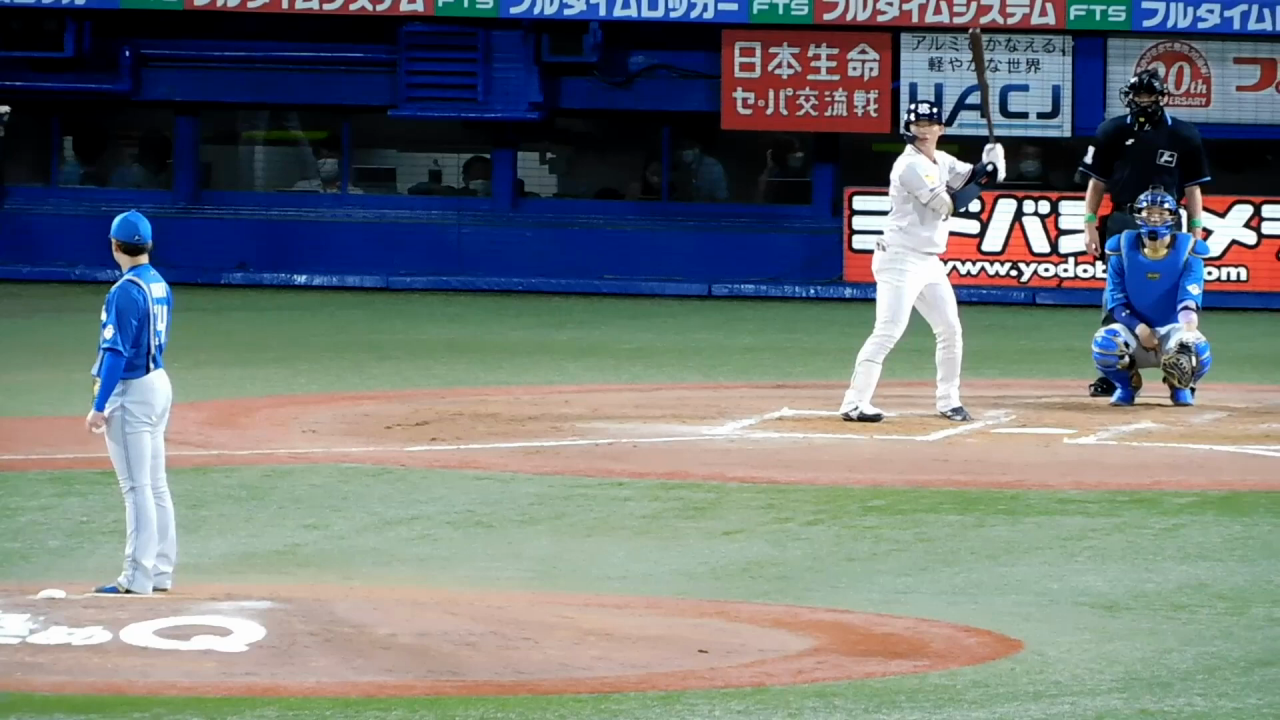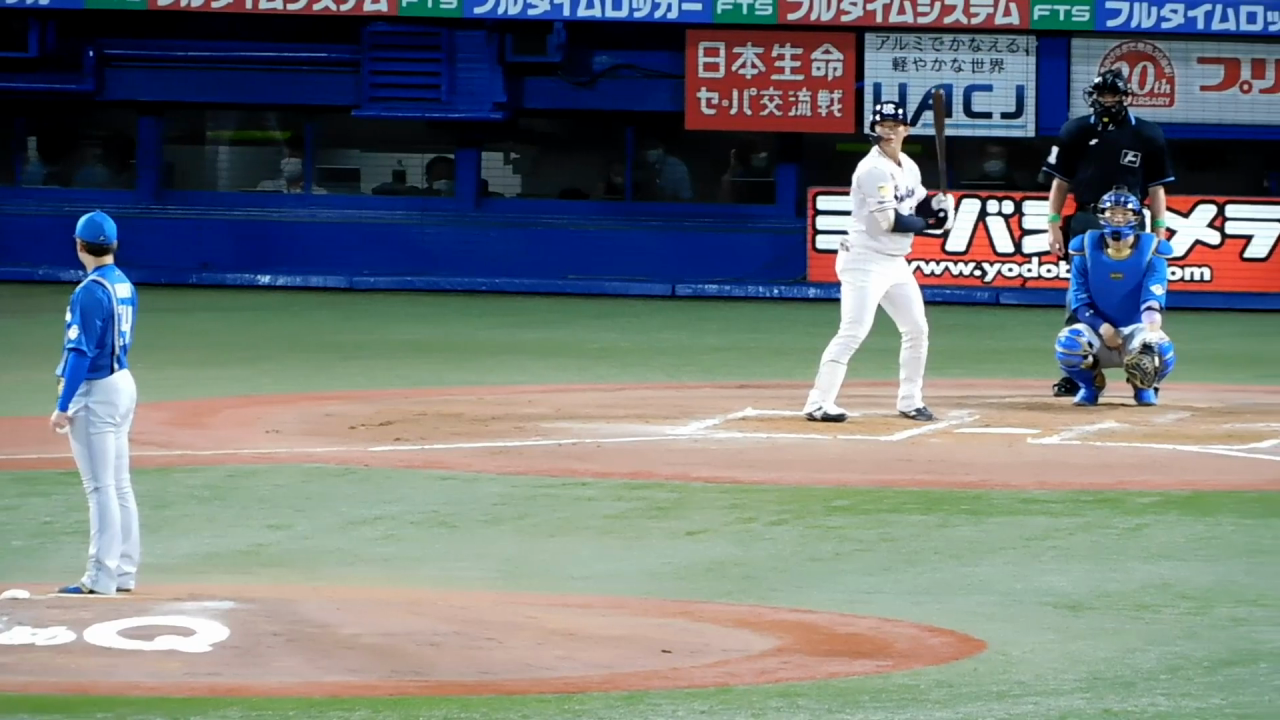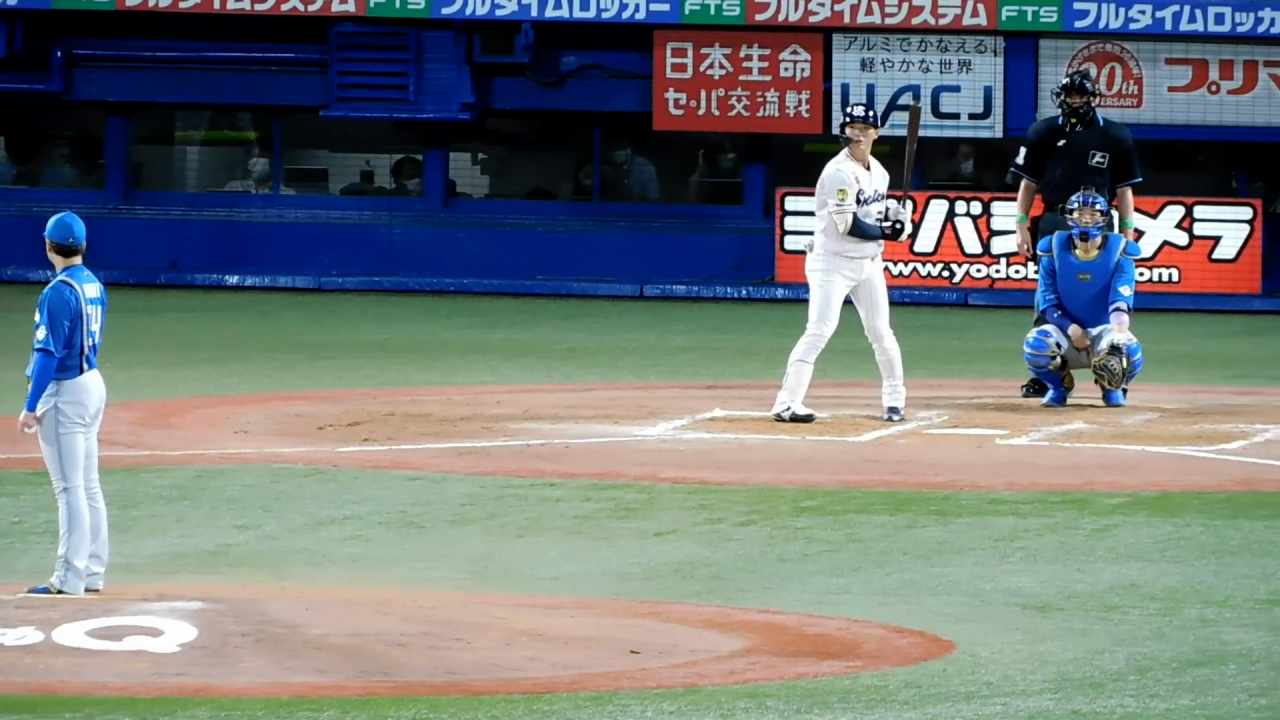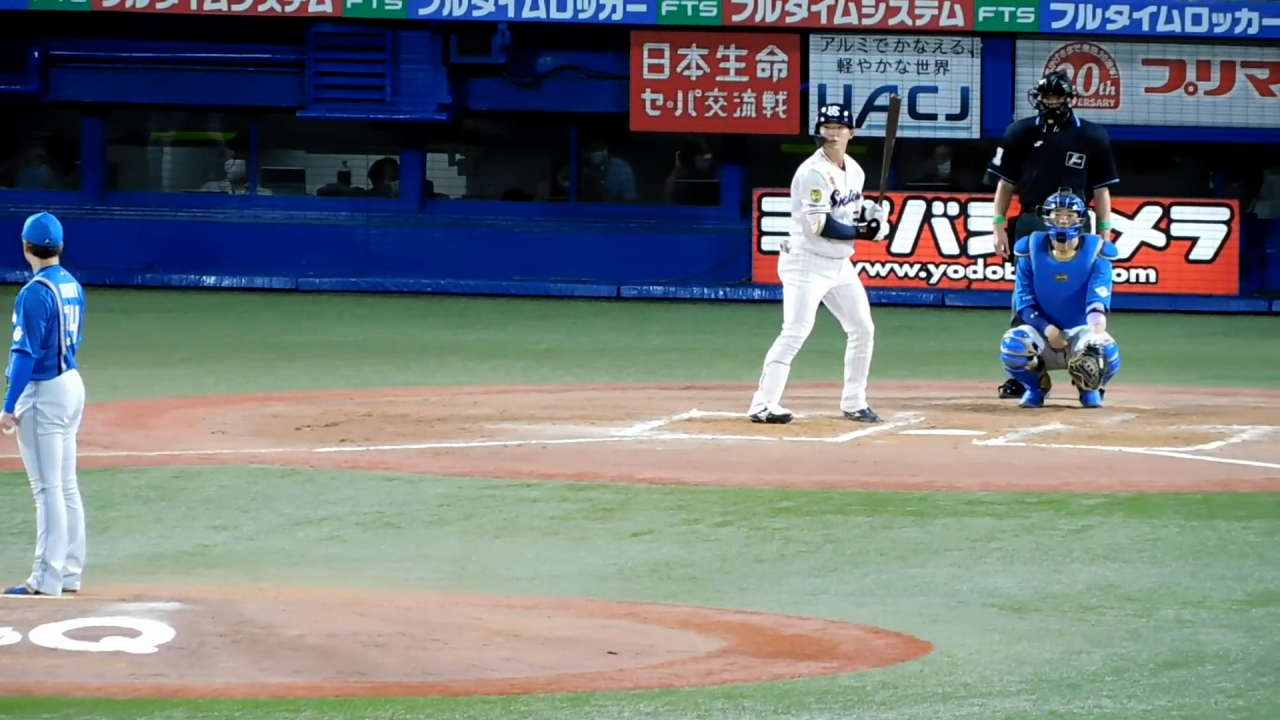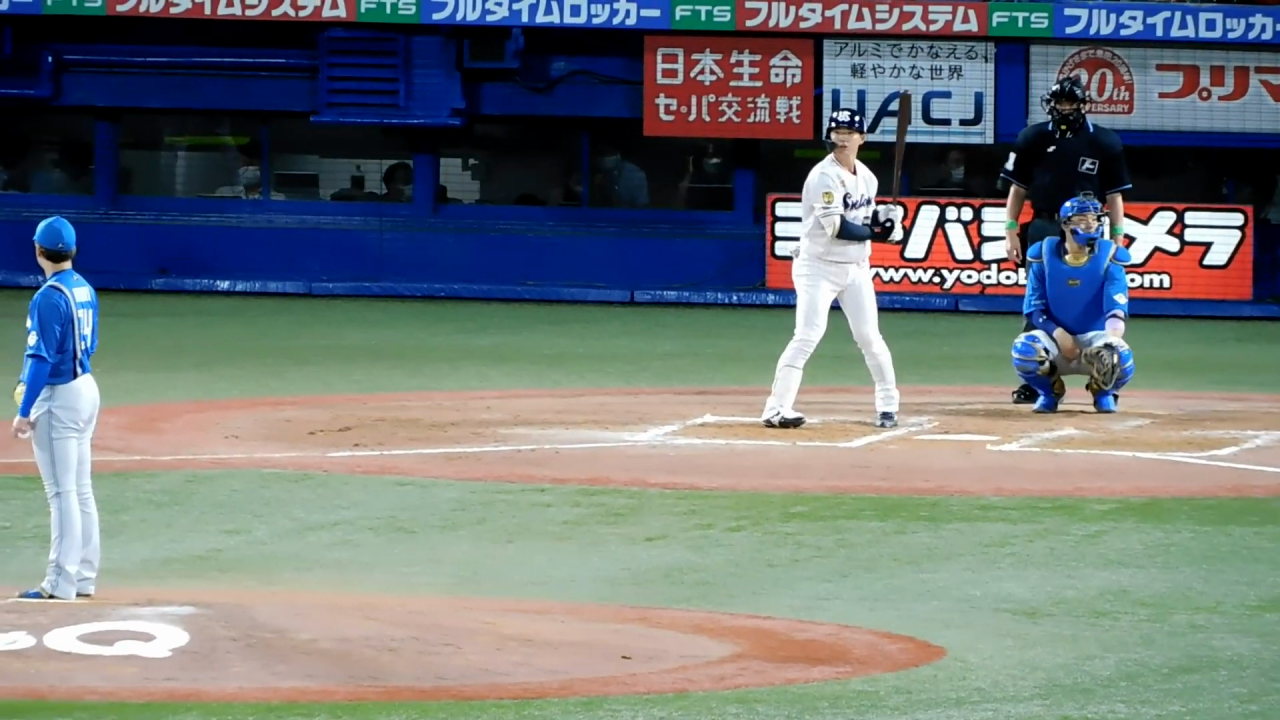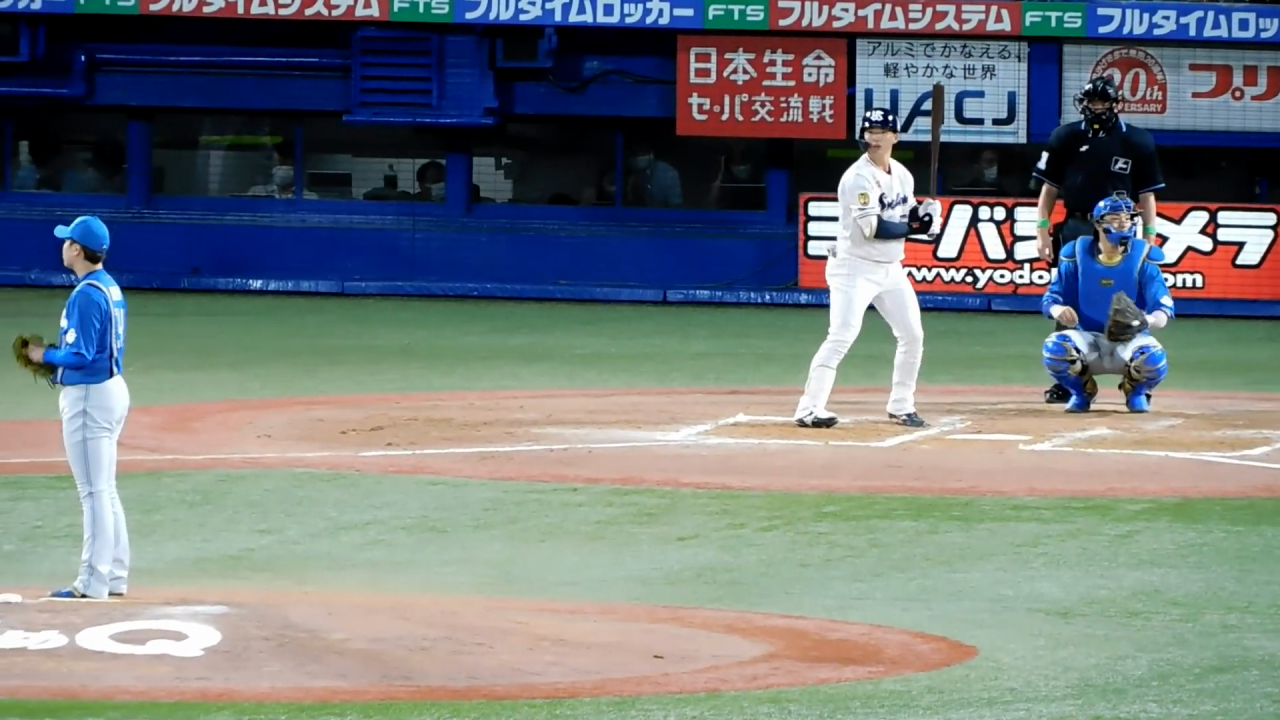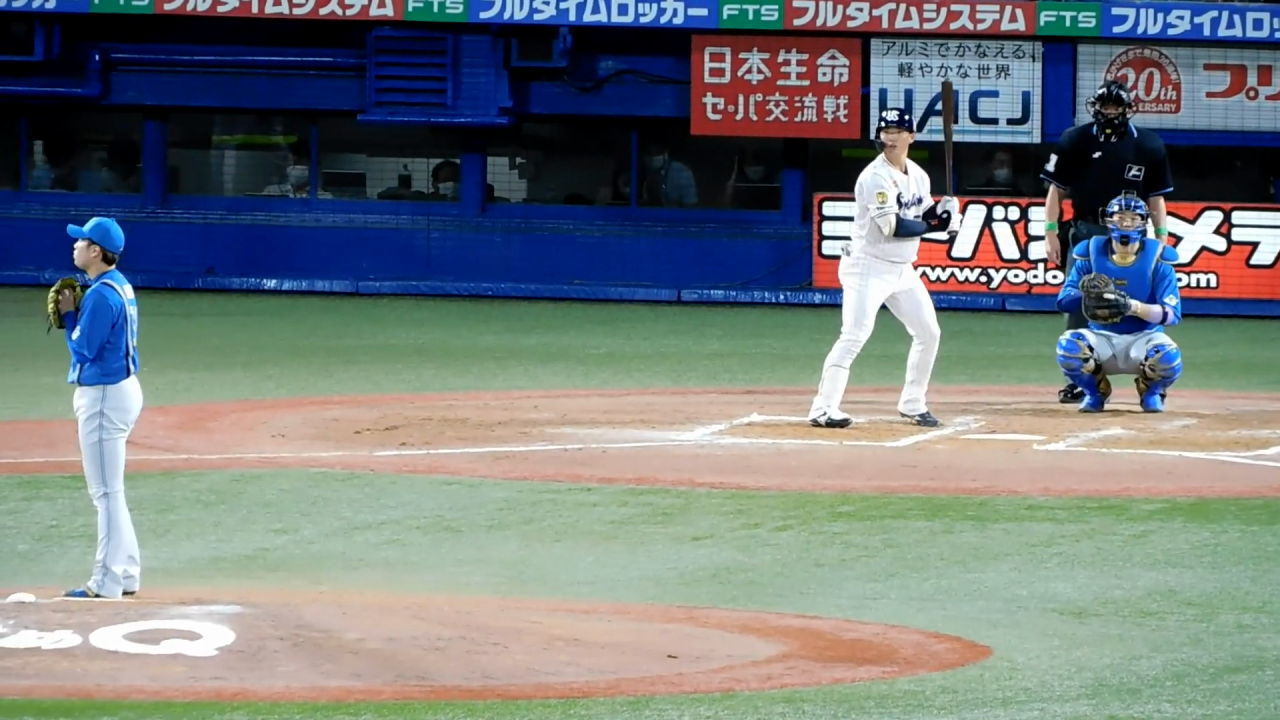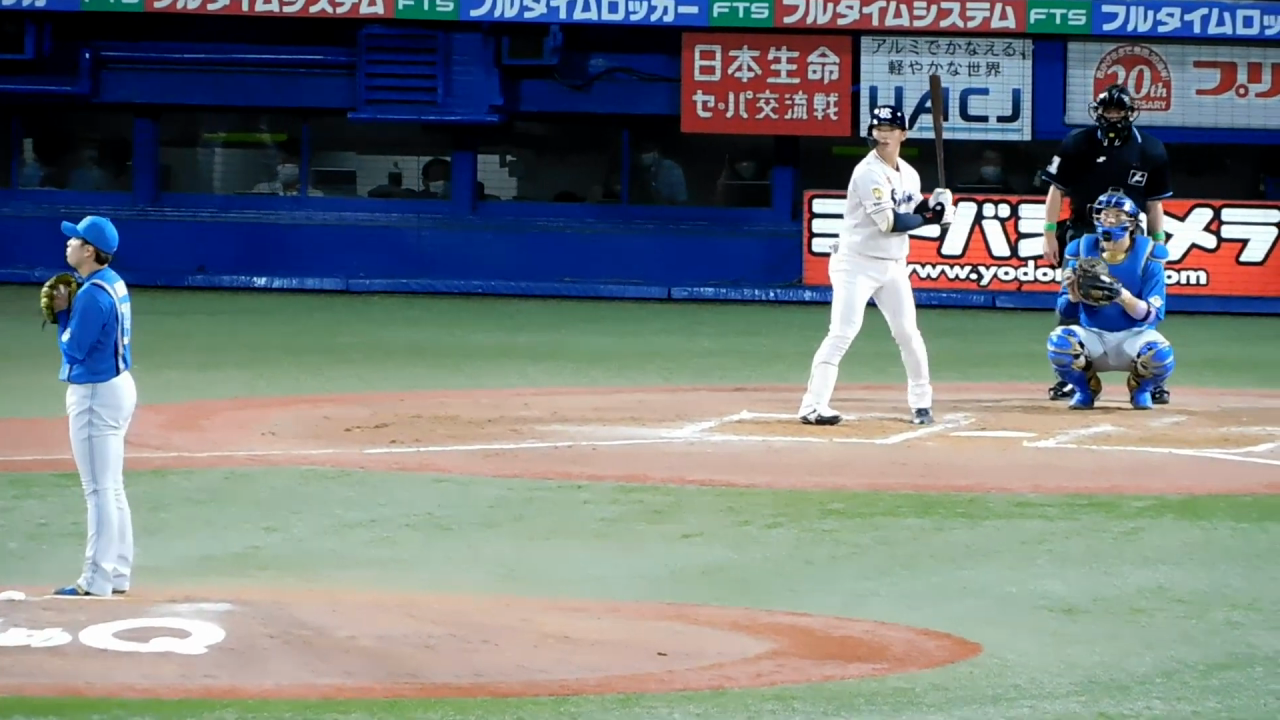
dt=0.3s
person 1, frame 1
left shoulder: (125, 290)
right shoulder: (160, 285)
left elbow: (117, 353)
left wrist: (99, 406)
left hip: (131, 392)
right hip: (157, 383)
left knee: (136, 487)
right knee: (155, 484)
left ankle: (138, 578)
right ankle: (160, 570)
person 1, frame 2
left shoulder: (90, 291)
right shoulder: (125, 285)
left elbow: (81, 353)
left wrist: (63, 405)
left hip: (96, 392)
right hip: (121, 384)
left knee: (100, 488)
right knee: (119, 485)
left ankle: (102, 578)
right ankle: (123, 571)
person 1, frame 3
left shoulder: (59, 291)
right shoulder: (95, 285)
left elbow: (49, 353)
left wrist: (31, 406)
left hip: (65, 392)
right hip: (92, 384)
left knee: (69, 488)
right knee: (88, 485)
left ankle: (70, 578)
right ankle: (92, 571)
person 1, frame 4
left shoulder: (35, 292)
right shoulder: (72, 285)
left hip: (43, 393)
right hip: (70, 384)
left knee: (47, 488)
right knee: (66, 486)
left ankle: (48, 579)
right ankle: (69, 572)
person 1, frame 5
left shoulder: (48, 297)
right shoulder: (85, 289)
left elbow: (42, 359)
left wrist: (25, 410)
left hip: (57, 398)
right hip: (84, 389)
left knee: (61, 493)
right knee: (81, 490)
left ankle: (61, 584)
right ankle: (83, 576)
person 1, frame 6
left shoulder: (85, 295)
right shoulder: (110, 288)
left elbow: (78, 356)
left wrist: (43, 355)
right wrist: (55, 352)
left hip: (89, 397)
right hip: (112, 390)
left knee: (93, 492)
right knee: (106, 491)
left ankle: (93, 583)
right ankle: (114, 576)
person 1, frame 7
left shoulder: (101, 294)
right shoulder: (117, 285)
left elbow: (82, 350)
left wrist: (68, 315)
right wrist: (73, 313)
left hip: (104, 396)
right hip: (119, 390)
left knee: (107, 492)
right knee: (109, 489)
left ankle: (107, 583)
right ankle: (126, 573)
person 1, frame 8
left shoulder: (92, 294)
right shoulder: (112, 282)
left elbow: (73, 351)
left wrist: (63, 312)
right wrist: (67, 310)
left hip: (96, 394)
right hip: (116, 387)
left knee: (98, 489)
right knee: (111, 488)
left ankle: (97, 581)
right ankle: (117, 572)
person 2, frame 1
left shoulder: (1184, 135)
right shoulder: (1112, 131)
left elbow: (1193, 188)
right elbow: (1097, 182)
left wrist: (1195, 233)
right wrist: (1091, 224)
right hip: (1122, 223)
person 2, frame 2
left shoulder: (1148, 135)
right shoulder: (1076, 131)
left elbow: (1156, 188)
right elbow: (1060, 182)
left wrist: (1159, 233)
right wrist: (1054, 225)
right hip: (1086, 223)
person 2, frame 3
left shoulder: (1116, 135)
right shoulder: (1043, 131)
left elbow: (1124, 189)
right elbow: (1029, 183)
left wrist: (1127, 233)
right wrist: (1022, 225)
right hip: (1053, 223)
person 2, frame 4
left shoulder: (1092, 136)
right shoulder: (1020, 132)
left elbow: (1101, 190)
right elbow: (1005, 183)
left wrist: (1104, 234)
right wrist: (999, 226)
right hip: (1031, 225)
person 2, frame 5
left shoulder: (1105, 142)
right shoulder: (1032, 138)
left elbow: (1114, 196)
right elbow: (1018, 188)
left wrist: (1117, 239)
right wrist: (1012, 231)
right hip: (1043, 230)
person 2, frame 6
left shoulder: (1138, 141)
right shoulder: (1065, 137)
left elbow: (1147, 195)
right elbow: (1050, 187)
left wrist: (1149, 238)
right wrist: (1043, 229)
right hip: (1076, 229)
person 2, frame 7
left shoulder: (1149, 145)
right shoulder: (1074, 140)
left elbow: (1156, 198)
right elbow: (1056, 189)
left wrist: (1161, 239)
right wrist: (1051, 233)
right hip: (1086, 232)
person 2, frame 8
left shoulder: (1151, 150)
right shoulder: (1077, 142)
left elbow: (1154, 202)
right elbow: (1057, 190)
left wrist: (1158, 243)
right wrist: (1050, 234)
right hip: (1084, 234)
person 3, frame 1
left shoulder: (940, 160)
right shoulder: (911, 165)
left elbow: (970, 178)
right elbow: (947, 206)
left wrist: (989, 164)
right wrist: (983, 182)
left hip: (929, 261)
right hip: (901, 260)
left knee: (950, 329)
right knee: (887, 331)
left ankle: (948, 400)
right ankle: (854, 403)
person 3, frame 2
left shoulder: (907, 165)
right shoulder: (873, 169)
left elbow: (919, 203)
right elbow: (891, 221)
left wrist: (940, 204)
right wrist: (932, 222)
left hip: (895, 262)
right hip: (865, 261)
left knee: (916, 329)
right knee: (852, 332)
left ankle: (910, 400)
right ankle: (818, 403)
person 3, frame 3
left shoulder: (879, 172)
right shoulder: (838, 171)
right elbow: (847, 225)
left wrist: (893, 214)
right wrist: (887, 232)
left hip: (869, 263)
right hip: (832, 262)
left knee: (881, 331)
right knee: (819, 331)
left ankle: (894, 399)
right ankle: (786, 403)
person 3, frame 4
left shoulder: (854, 170)
right shoulder: (813, 172)
right elbow: (821, 225)
left wrist: (870, 213)
right wrist: (863, 232)
left hip: (840, 264)
right hip: (806, 262)
left knee: (862, 328)
right knee: (795, 332)
left ankle: (854, 402)
right ankle: (763, 405)
person 3, frame 5
left shoulder: (866, 176)
right shoulder: (823, 176)
right elbow: (836, 228)
left wrist: (885, 217)
right wrist: (878, 233)
left hip: (856, 268)
right hip: (818, 267)
left knee: (869, 336)
right knee: (807, 337)
left ankle: (887, 404)
right ankle: (776, 408)
person 3, frame 6
left shoulder: (902, 174)
right shoulder: (858, 177)
left elbow: (905, 214)
right elbow: (873, 228)
left wrist: (923, 214)
right wrist: (916, 228)
left hip: (890, 268)
right hip: (854, 267)
left knee: (912, 334)
right knee: (841, 337)
left ankle: (901, 405)
right ankle: (808, 409)
person 3, frame 7
left shoulder: (919, 175)
right shoulder: (875, 176)
left elbow: (923, 215)
right elbow: (892, 227)
left wrist: (941, 213)
right wrist: (936, 225)
left hip: (903, 269)
right hip: (868, 266)
left knee: (928, 332)
right knee: (854, 336)
left ankle: (913, 404)
right ankle: (822, 409)
person 3, frame 8
left shoulder: (908, 173)
right shoulder: (868, 172)
left elbow: (914, 211)
right elbow: (889, 222)
left wrist: (933, 205)
right wrist: (930, 216)
left hip: (893, 265)
right hip: (857, 263)
left knee: (907, 333)
right knee: (842, 333)
left ankle: (920, 400)
right ankle: (812, 406)
person 4, frame 1
left shoulder: (1188, 250)
right shoulder: (1122, 249)
left elbow: (1190, 301)
right elbow: (1116, 301)
left wrist: (1188, 336)
right wrist: (1140, 329)
left hip: (1173, 330)
right hip: (1134, 330)
left knee: (1198, 351)
right knee: (1104, 343)
left ankle: (1180, 385)
right ankle: (1127, 384)
person 4, frame 2
left shoulder: (1151, 251)
right shoulder: (1086, 248)
left elbow: (1153, 301)
right elbow: (1079, 302)
left wrist: (1151, 337)
right wrist: (1104, 328)
left hip: (1137, 330)
right hip: (1097, 330)
left knee: (1162, 351)
right knee: (1067, 344)
left ankle: (1145, 386)
right ankle: (1090, 385)
person 4, frame 3
left shoulder: (1119, 252)
right shoulder: (1054, 250)
left elbow: (1121, 302)
right elbow: (1047, 303)
left wrist: (1119, 338)
right wrist: (1072, 330)
left hip: (1105, 331)
right hip: (1065, 331)
left knee: (1130, 352)
right knee: (1035, 344)
left ankle: (1113, 387)
right ankle: (1058, 385)
person 4, frame 4
left shoulder: (1096, 253)
right shoulder: (1031, 250)
left elbow: (1098, 303)
right elbow: (1024, 304)
left wrist: (1096, 339)
right wrist: (1050, 331)
left hip: (1082, 332)
right hip: (1042, 332)
left knee: (1107, 353)
right knee: (1011, 345)
left ankle: (1090, 388)
right ankle: (1036, 387)
person 4, frame 5
left shoulder: (1109, 258)
right shoulder: (1043, 256)
left elbow: (1117, 308)
right elbow: (1033, 307)
left wrist: (1112, 342)
right wrist: (1058, 334)
left hip: (1096, 339)
right hip: (1055, 339)
left knee: (1122, 359)
right knee: (1023, 349)
left ankle: (1103, 391)
right ankle: (1049, 392)
person 4, frame 6
left shoulder: (1143, 259)
right shoulder: (1077, 255)
left elbow: (1164, 308)
right elbow: (1050, 298)
left wrist: (1148, 321)
right wrist: (1057, 309)
left hip: (1130, 340)
right hip: (1087, 339)
left knee: (1154, 359)
right knee: (1054, 348)
left ankle: (1136, 391)
right ankle: (1081, 391)
person 4, frame 7
left shoulder: (1157, 258)
right shoulder: (1091, 254)
left elbow: (1172, 314)
right elbow: (1063, 301)
left wrist: (1133, 306)
right wrist: (1089, 294)
left hip: (1143, 339)
right hip: (1102, 338)
left knee: (1169, 357)
right knee: (1068, 346)
left ankle: (1150, 391)
right ankle: (1096, 391)
person 4, frame 8
left shoulder: (1147, 257)
right shoulder: (1082, 252)
left elbow: (1154, 314)
right elbow: (1064, 311)
left wrist: (1122, 295)
right wrist: (1073, 295)
left hip: (1134, 336)
right hip: (1093, 336)
left knee: (1161, 356)
right knee: (1058, 341)
left ankle: (1140, 389)
right ankle: (1086, 389)
